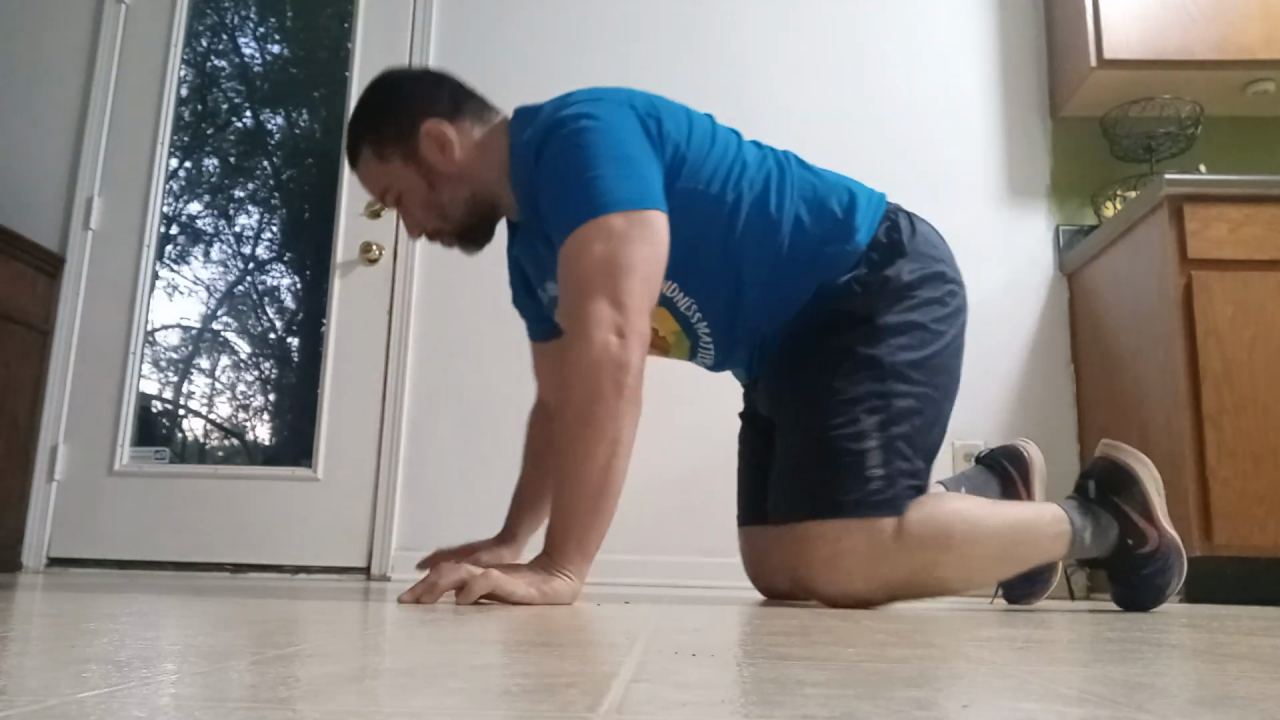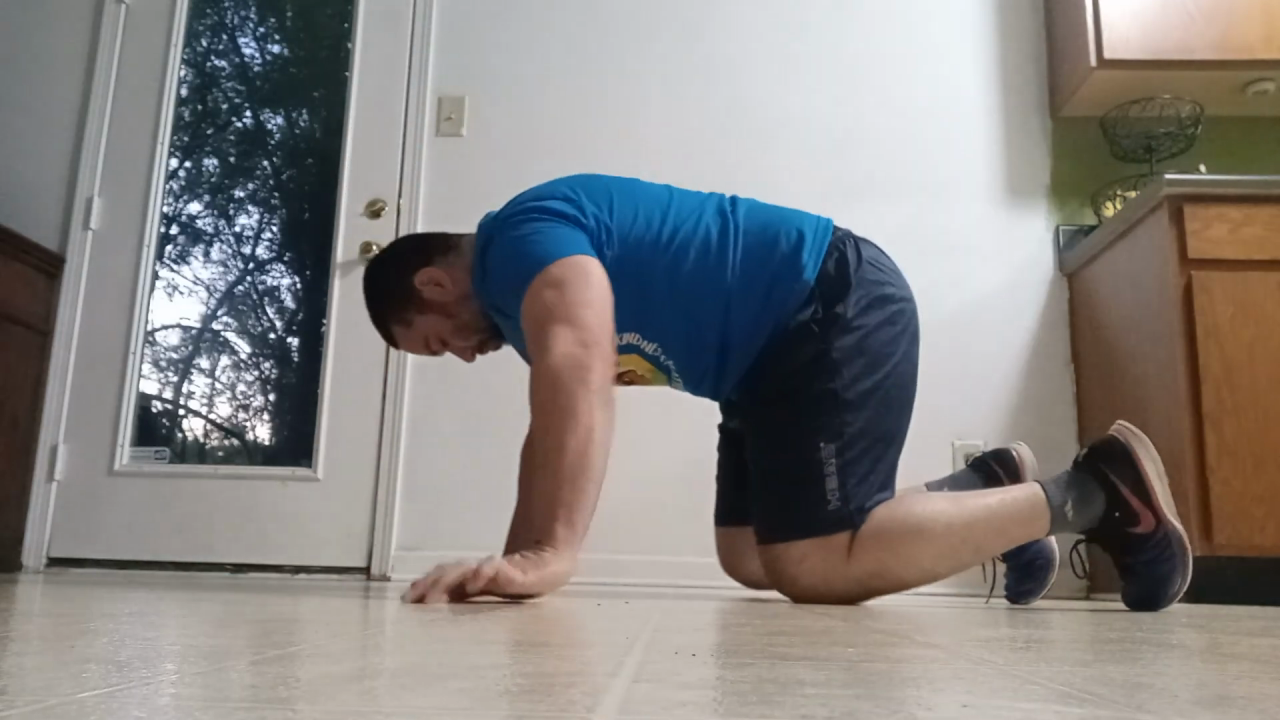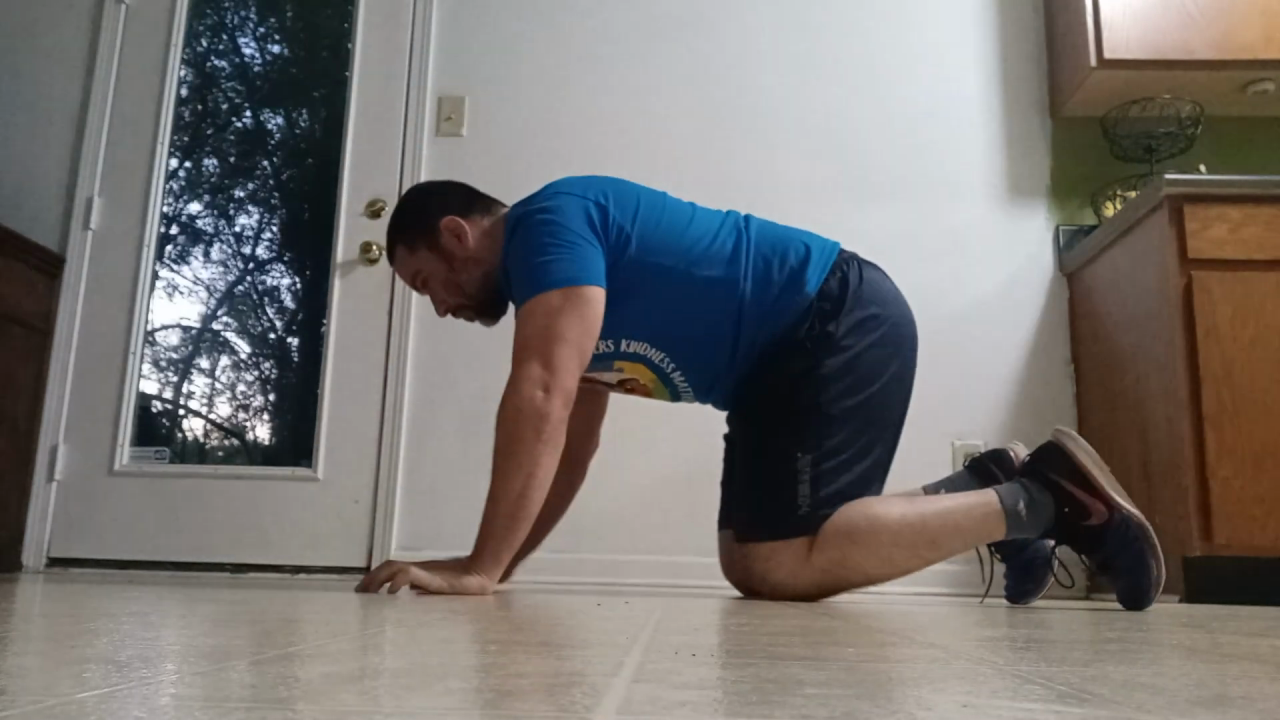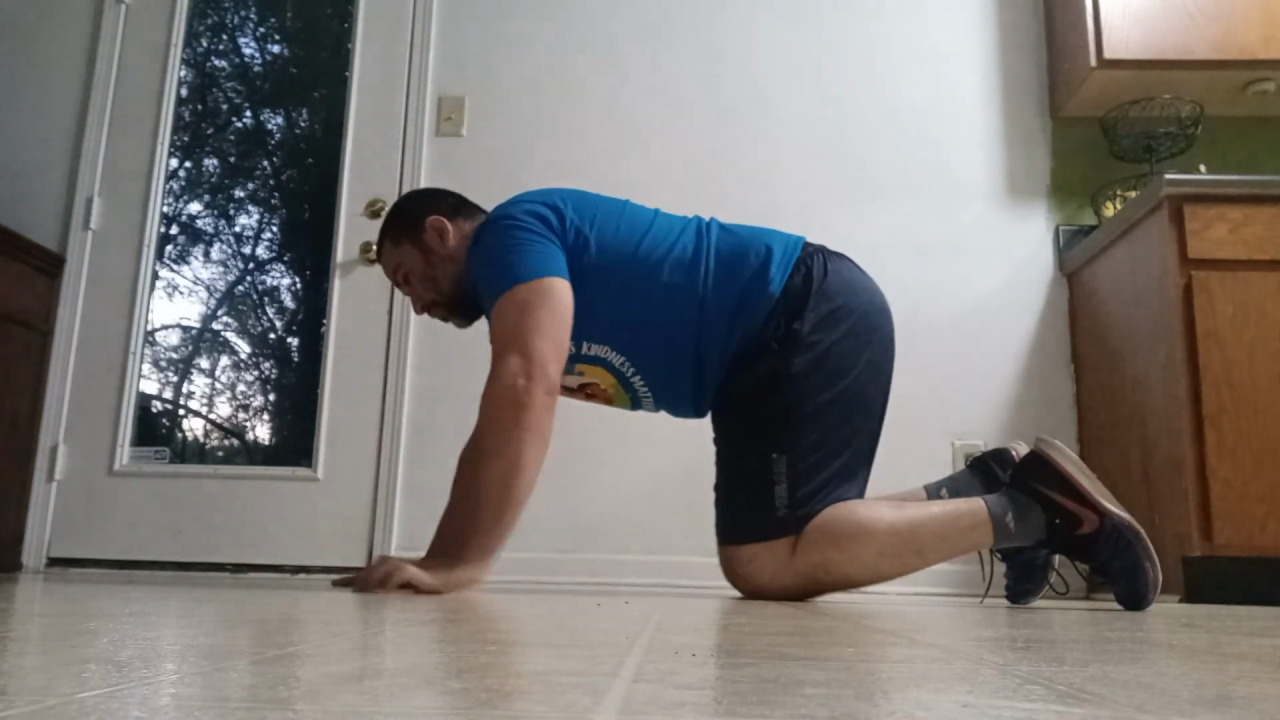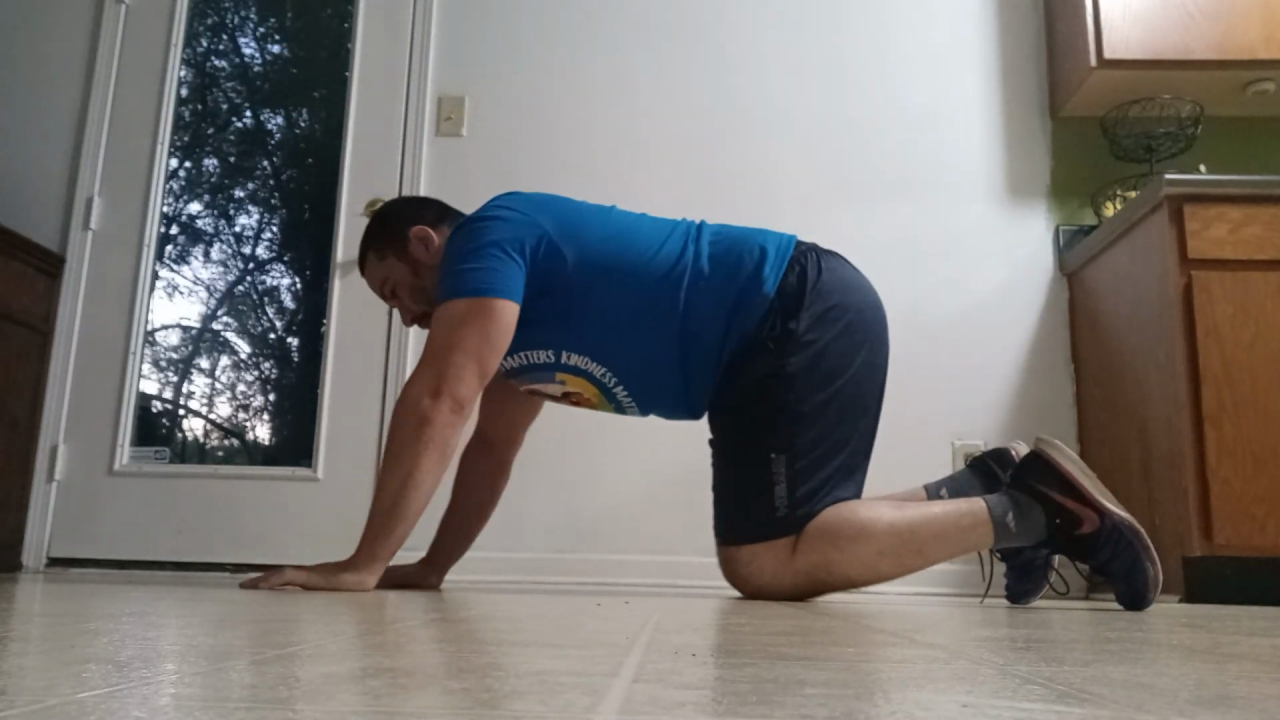
dt=1s
person 1, frame 1
left shoulder: (575, 137)
right shoulder: (529, 248)
left elbow: (608, 345)
right elbow: (560, 405)
left wrist: (559, 568)
right wrist: (508, 542)
left hip: (879, 290)
right hip: (791, 346)
left knee: (837, 561)
right knee: (776, 572)
left ankle: (1100, 517)
right ankle: (991, 489)
person 1, frame 2
left shoulder: (519, 239)
right shoulder: (527, 286)
left elbow: (577, 366)
right elbow: (554, 428)
left wrist: (553, 552)
right wrist: (513, 564)
left hip: (838, 307)
right hip: (782, 342)
left knee: (815, 566)
right knee: (749, 559)
left ankle: (1091, 491)
right ankle: (988, 486)
person 1, frame 3
left shoulder: (548, 226)
right shoulder: (552, 278)
left elbow: (539, 399)
right elbow: (570, 444)
left wrist: (481, 568)
right wrist: (504, 563)
left hip: (841, 324)
right hip: (796, 353)
left knee: (784, 565)
right knee: (749, 565)
left ankle: (1042, 497)
right ankle: (985, 489)
person 1, frame 4
left shoulder: (510, 234)
right shoulder: (524, 296)
left elbow: (526, 388)
right elbow: (494, 438)
left wrist: (466, 562)
right wrist: (432, 563)
left hip: (813, 318)
right hip: (788, 339)
left knee: (766, 564)
right knee: (779, 547)
left ankle: (1028, 508)
right ankle: (988, 486)
person 1, frame 5
left shoulder: (489, 236)
right shoulder: (508, 308)
left elbow: (437, 402)
right elbow: (491, 448)
left wrist: (366, 563)
right wrist: (430, 569)
left hip: (803, 316)
right hip: (780, 340)
left knee: (766, 564)
right knee: (777, 547)
left ankle: (1024, 510)
right ankle: (991, 487)
